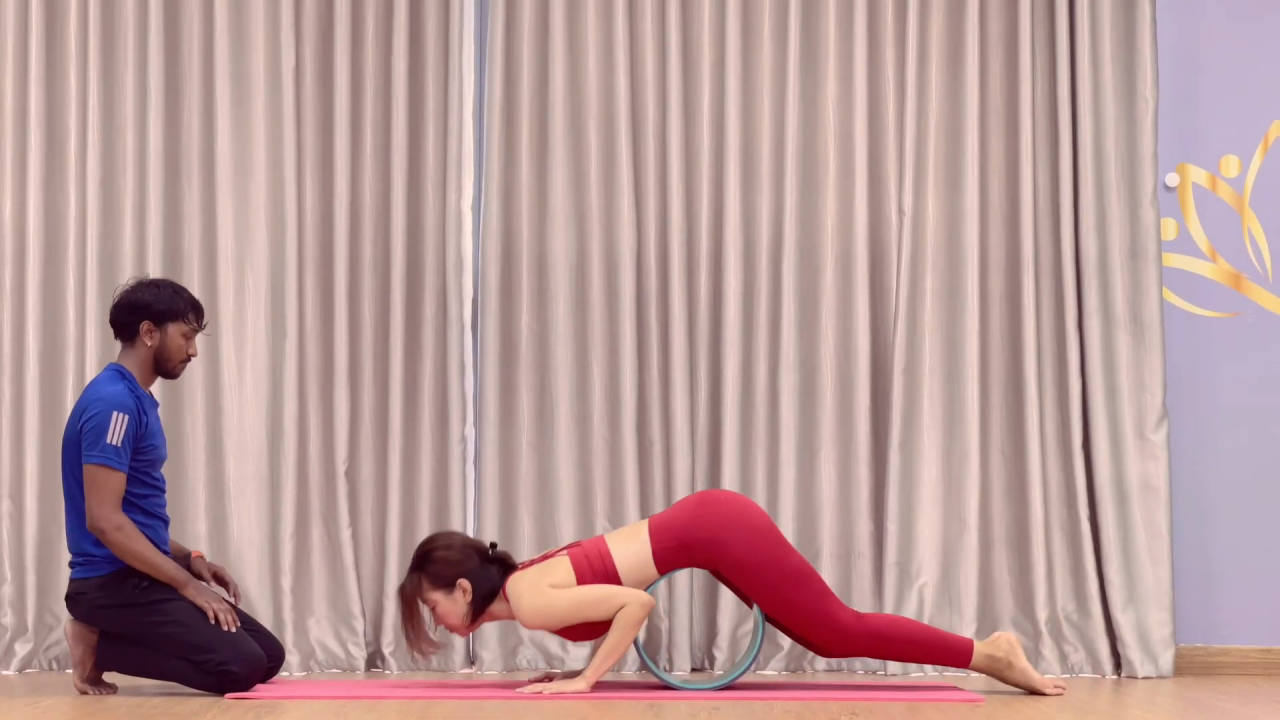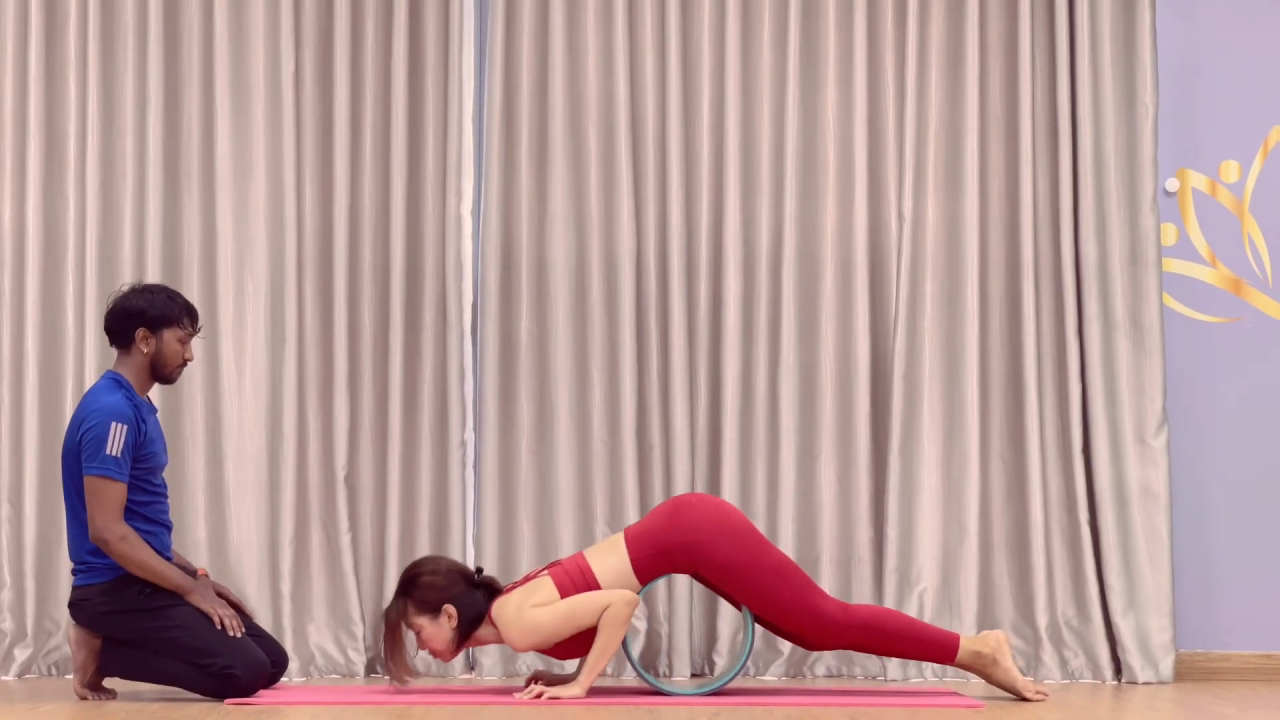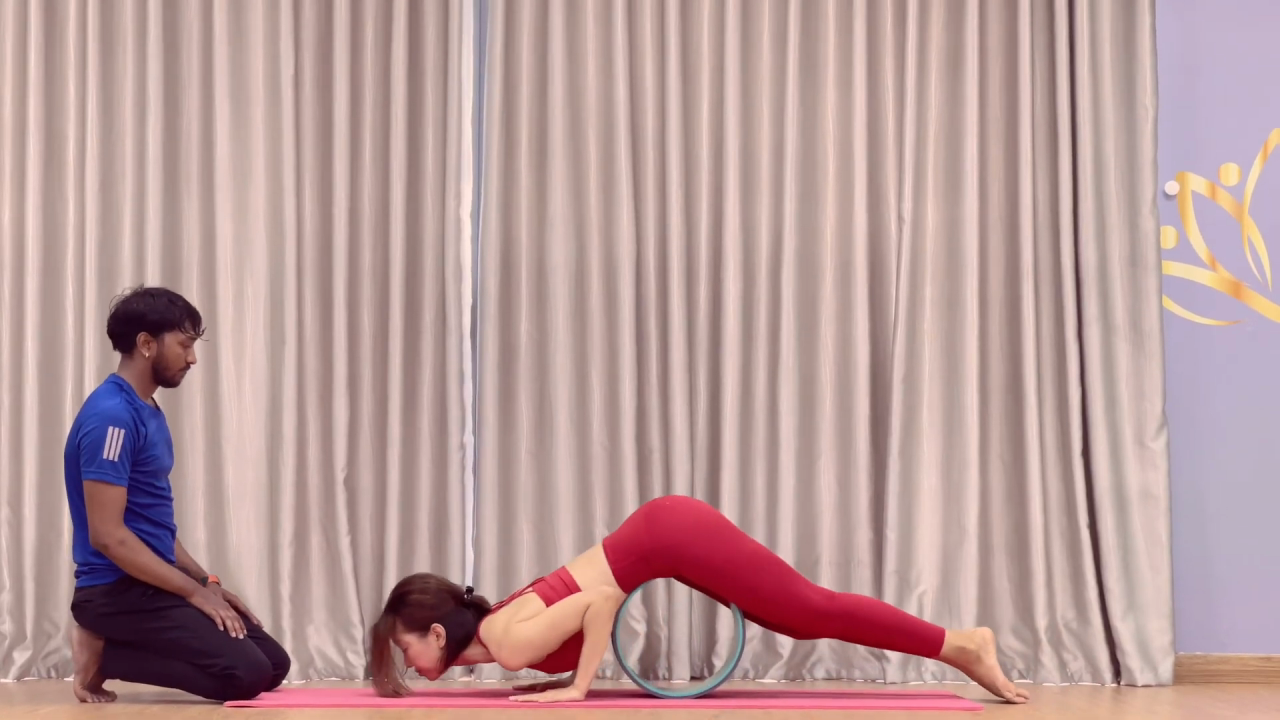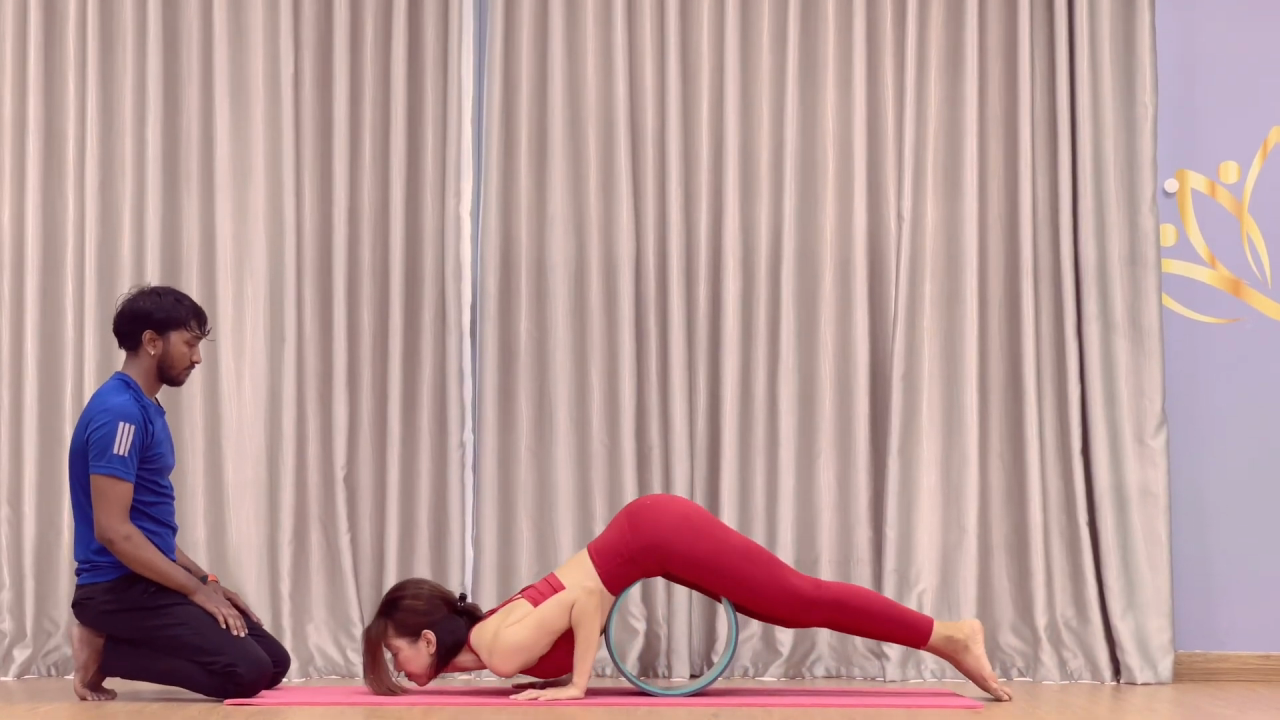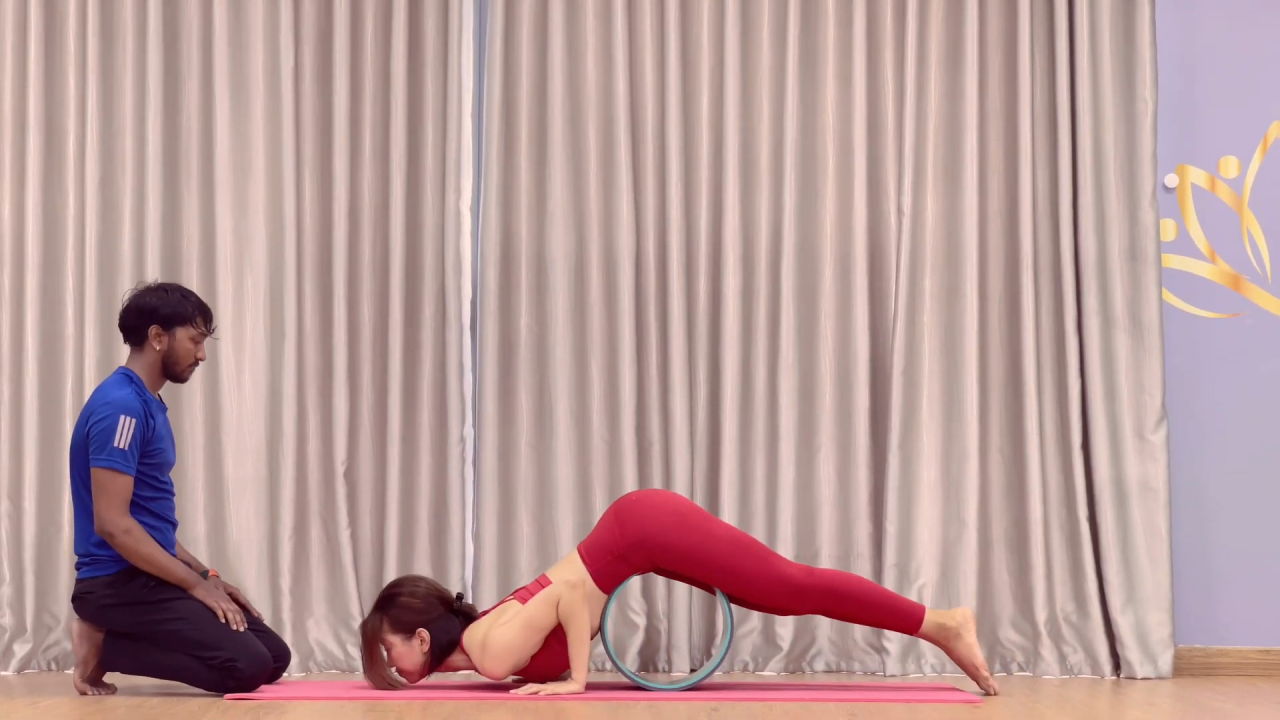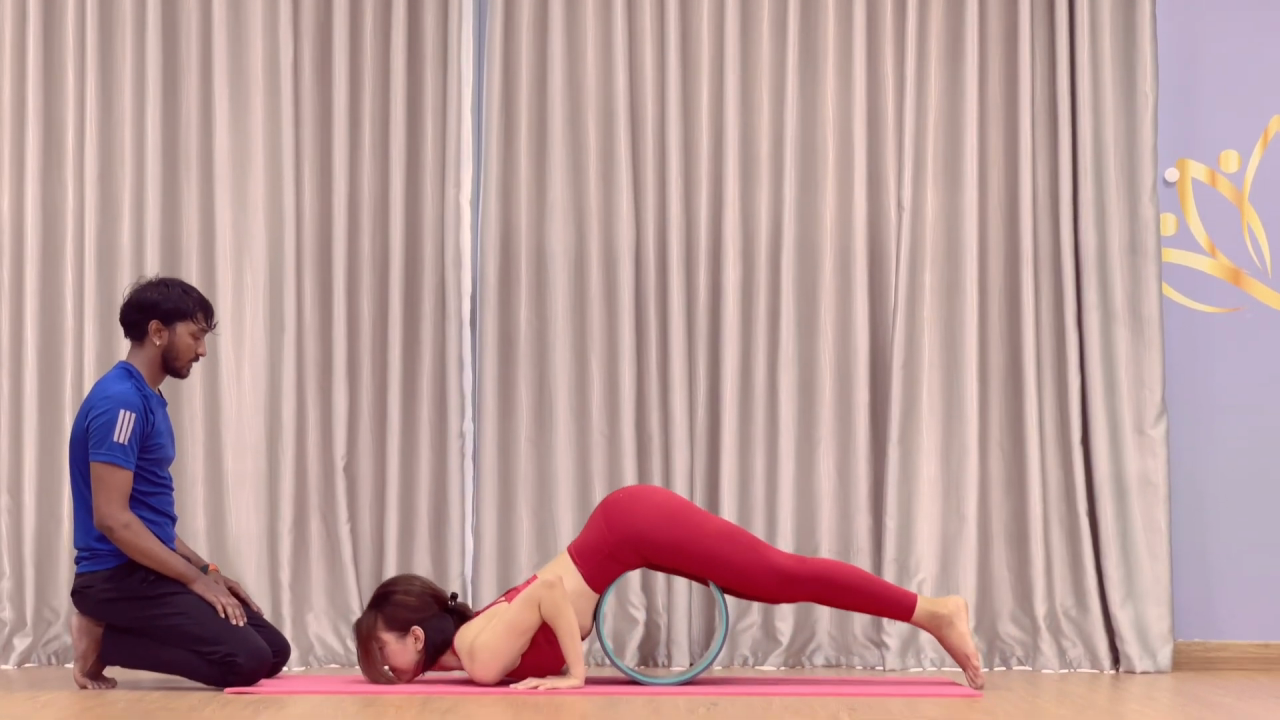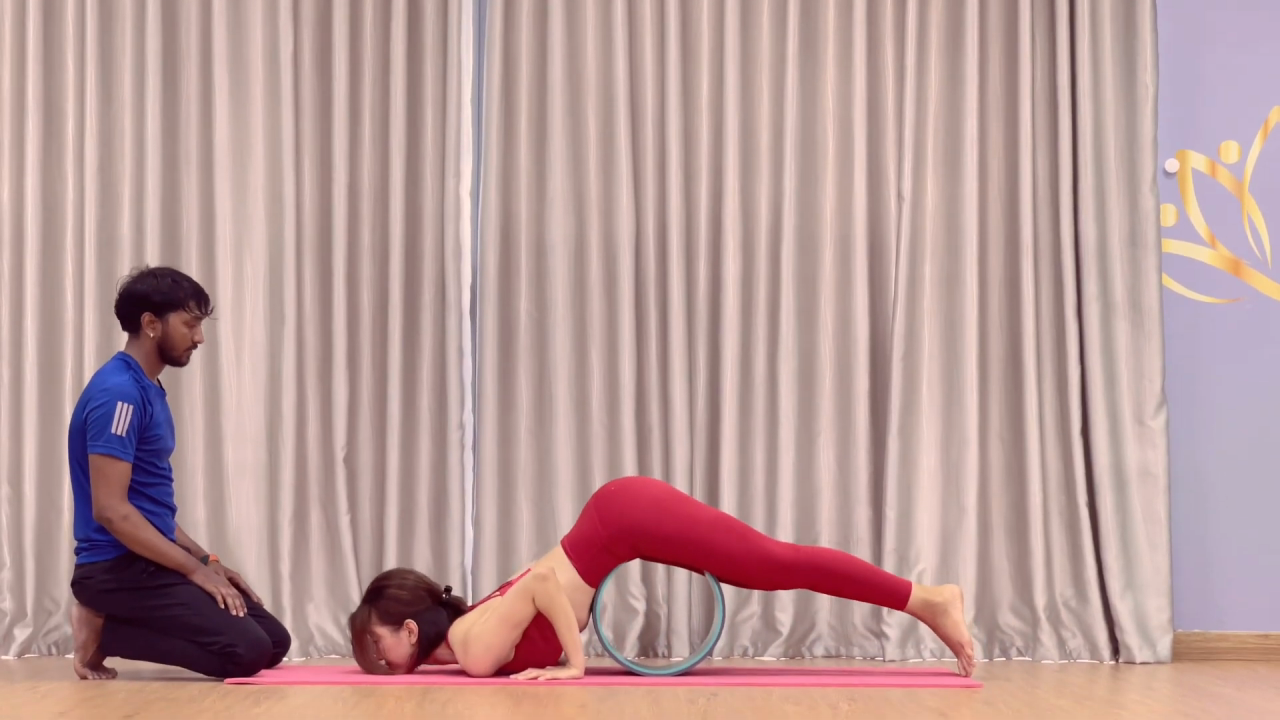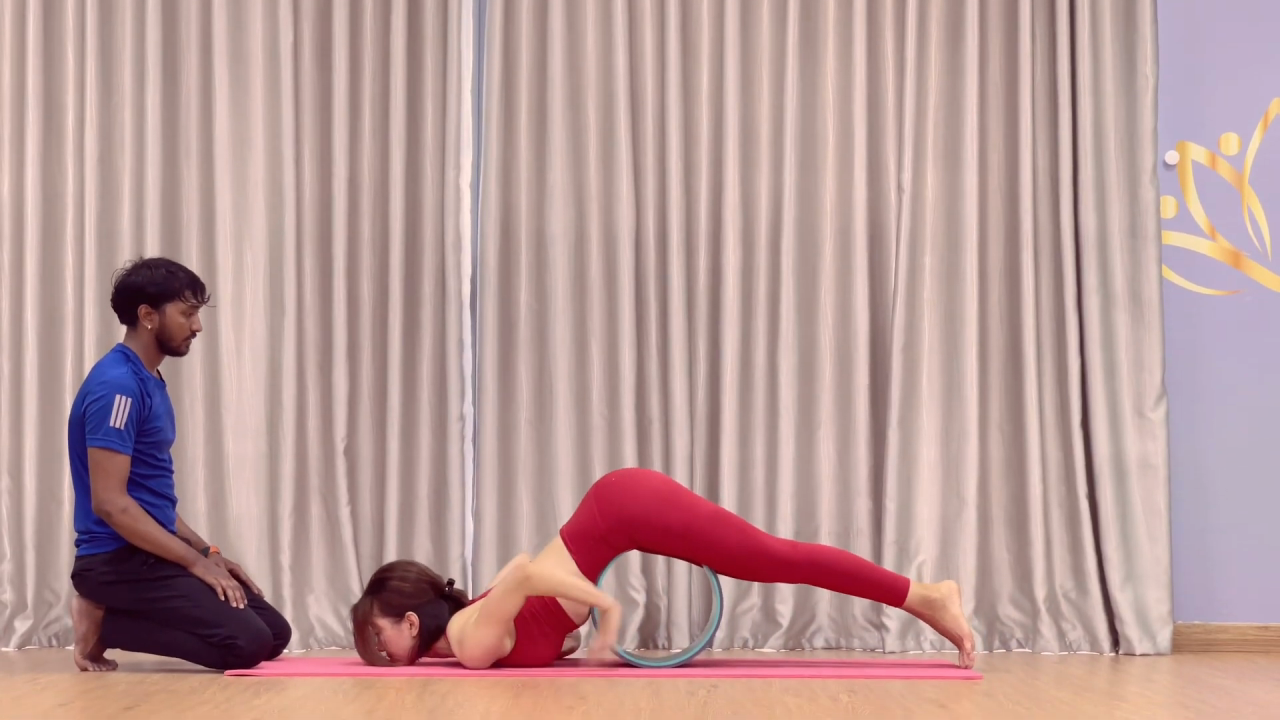
dt=0.3s
person 1, frame 1
left shoulder: (529, 604)
right shoulder: (525, 582)
left elbow: (635, 604)
left wrist: (585, 679)
right wrist: (586, 670)
left hip: (719, 531)
right hip: (712, 523)
left knee: (841, 631)
right knee: (827, 638)
left ankle: (988, 654)
right ankle: (984, 652)
person 1, frame 2
left shoulder: (517, 626)
right shoulder: (508, 602)
left elbow: (620, 603)
left wrist: (581, 684)
right wrist: (572, 675)
left hip: (694, 534)
right hip: (689, 526)
left knee: (826, 620)
right knee: (815, 631)
left ankle: (974, 650)
right ankle: (973, 650)
person 1, frame 3
left shoulder: (511, 644)
right shoulder: (497, 626)
left elbow: (597, 603)
left wrist: (577, 687)
right wrist: (561, 677)
left hip: (673, 537)
right hip: (666, 532)
left knee: (814, 611)
right knee: (804, 615)
left ankle: (961, 645)
right ankle: (957, 645)
person 1, frame 4
left shoulder: (502, 651)
right shoulder: (487, 632)
left elbow: (584, 597)
left wrist: (576, 683)
right wrist: (562, 676)
left hip: (658, 533)
right hip: (652, 529)
left knee: (803, 599)
right knee: (794, 605)
left ankle: (948, 635)
right ankle: (946, 637)
person 1, frame 5
left shoulder: (493, 655)
right shoulder: (479, 640)
left elbow: (569, 588)
left wrist: (575, 678)
right wrist: (564, 667)
left hip: (645, 529)
right hip: (640, 529)
left knee: (795, 588)
right knee: (787, 593)
left ankle: (941, 624)
right ankle: (939, 623)
person 1, frame 6
left shoulder: (485, 658)
right shoulder: (471, 639)
left elbow: (551, 587)
left wrist: (575, 672)
right wrist: (559, 662)
left hip: (636, 525)
right hip: (631, 523)
left knee: (785, 575)
right knee: (778, 582)
left ankle: (933, 611)
right ankle: (930, 612)
person 1, frame 7
left shoulder: (477, 651)
right shoulder: (468, 635)
left elbow: (539, 578)
left wrist: (575, 661)
right wrist: (558, 651)
left hip: (629, 516)
right hip: (624, 516)
left knee: (779, 563)
right knee: (770, 569)
left ankle: (928, 599)
right ankle: (926, 601)
person 1, frame 8
left shoulder: (472, 646)
right shoulder: (463, 629)
left elbow: (520, 570)
left wrist: (605, 609)
right wrist: (570, 630)
left hip: (626, 507)
right hip: (624, 504)
left knee: (776, 558)
right knee: (770, 559)
left ankle: (924, 596)
right ankle: (921, 596)
person 2, frame 1
left shoulder: (138, 400)
right shoulder: (113, 401)
right elbow: (104, 520)
left wrist: (190, 560)
right wrist: (187, 583)
left hip: (138, 575)
right hip: (113, 582)
left knee: (268, 656)
right knee: (240, 667)
left ankle: (107, 640)
right ankle: (99, 646)
person 2, frame 2
left shoulder: (137, 407)
right shoulder: (111, 411)
right elbow: (108, 532)
left wrist: (196, 576)
right wrist: (192, 589)
left hip: (143, 581)
right hip: (117, 589)
left knee: (272, 661)
right knee: (246, 672)
left ankle: (107, 645)
right ankle: (101, 653)
person 2, frame 3
left shoulder: (149, 412)
right shoulder: (111, 416)
right elbow: (108, 536)
left wrist: (207, 583)
right wrist: (195, 592)
left hip: (148, 583)
right hip: (119, 590)
left knee: (273, 664)
right knee: (246, 674)
left ankle: (109, 647)
right ankle: (103, 656)
person 2, frame 4
left shoulder: (147, 409)
right shoulder: (119, 411)
right elbow: (114, 531)
left wrist: (206, 581)
right wrist: (197, 589)
left hip: (148, 581)
right hip: (119, 587)
left knee: (274, 662)
right knee: (247, 671)
left ankle: (109, 644)
right ankle: (102, 652)
person 2, frame 5
left shoulder: (148, 405)
right shoulder: (120, 406)
right elbow: (113, 524)
left wrist: (206, 576)
right wrist: (197, 584)
left hip: (147, 576)
right hip: (119, 582)
left knee: (274, 657)
right knee: (246, 666)
left ankle: (109, 638)
right ankle: (102, 648)
person 2, frame 6
left shoulder: (148, 399)
right shoulder: (120, 400)
right elbow: (112, 519)
left wrist: (206, 570)
right wrist: (196, 578)
left hip: (148, 570)
right hip: (119, 577)
left knee: (274, 651)
right knee: (246, 660)
left ankle: (108, 633)
right ankle: (101, 641)
person 2, frame 7
left shoulder: (149, 390)
right shoulder: (118, 392)
right elbow: (111, 510)
left wrist: (206, 561)
right wrist: (196, 569)
left hip: (148, 561)
right hip: (120, 567)
left knee: (274, 642)
right knee: (247, 651)
left ankle: (108, 623)
right ankle: (102, 632)
person 2, frame 8
left shoulder: (149, 382)
right shoulder: (117, 385)
right elbow: (110, 503)
left wrist: (207, 552)
right wrist: (196, 561)
left hip: (149, 553)
right hip: (120, 559)
left knee: (274, 633)
right knee: (247, 643)
left ankle: (108, 616)
right ankle: (102, 623)
